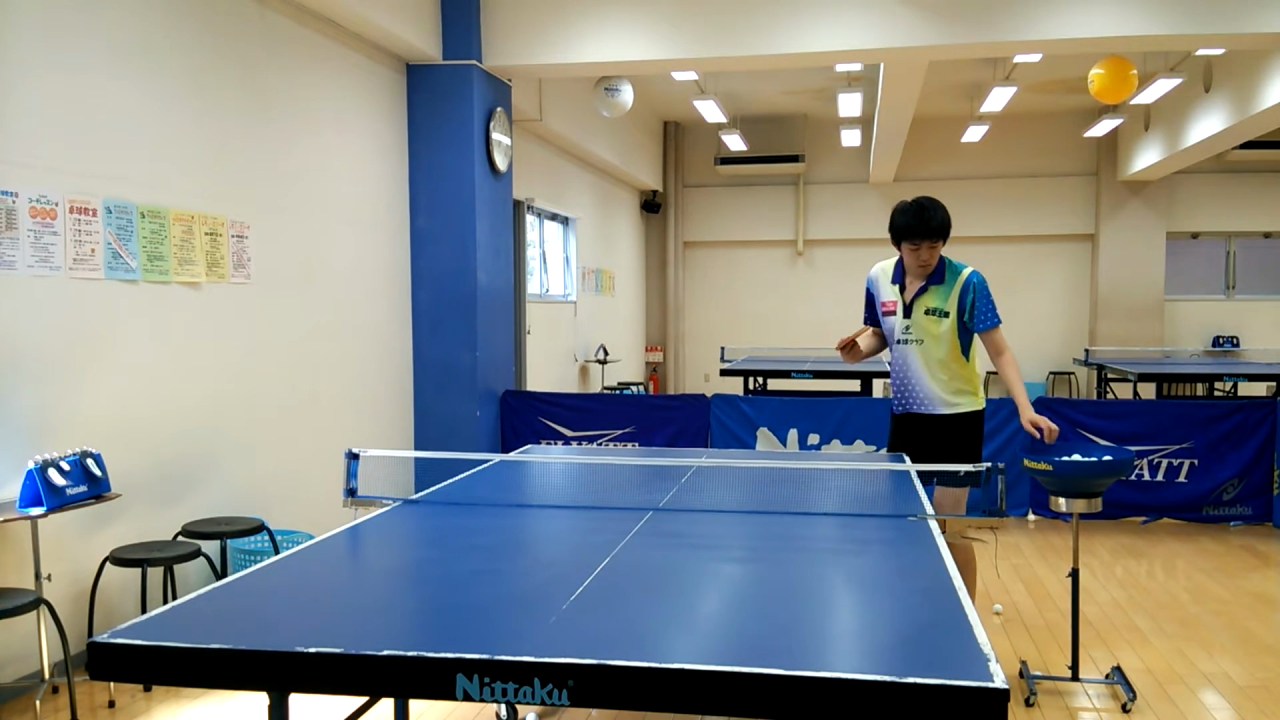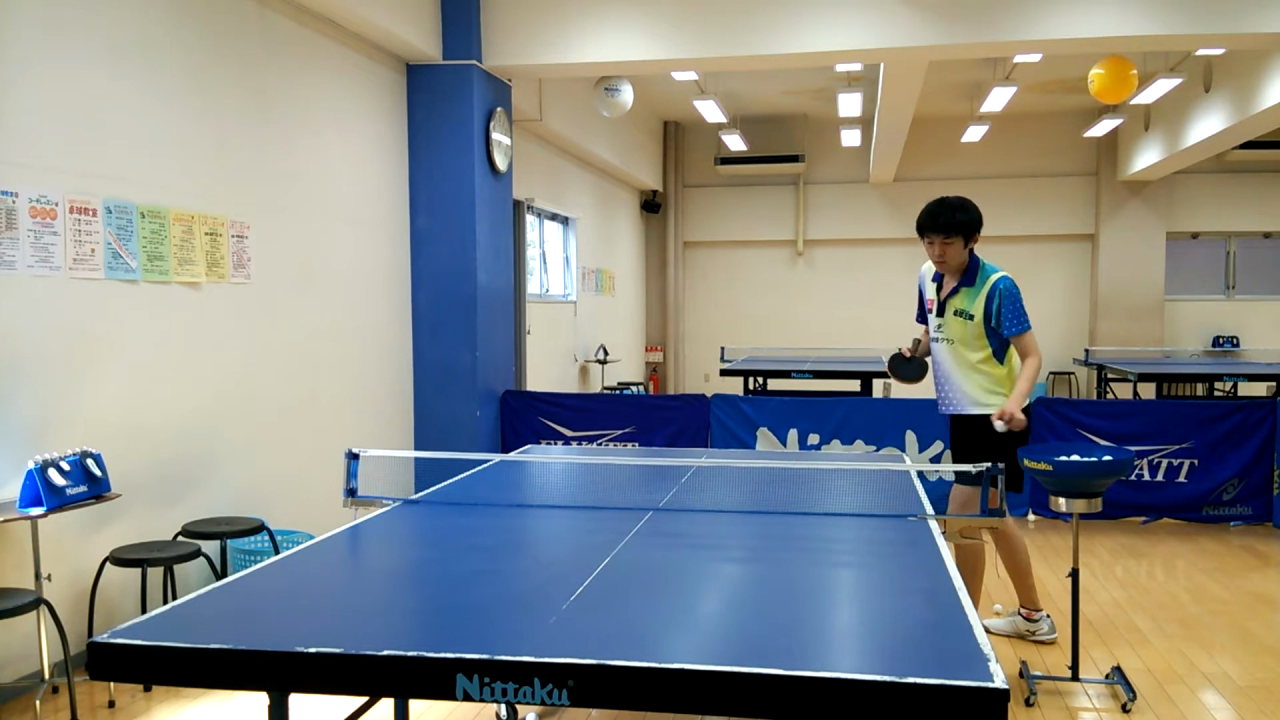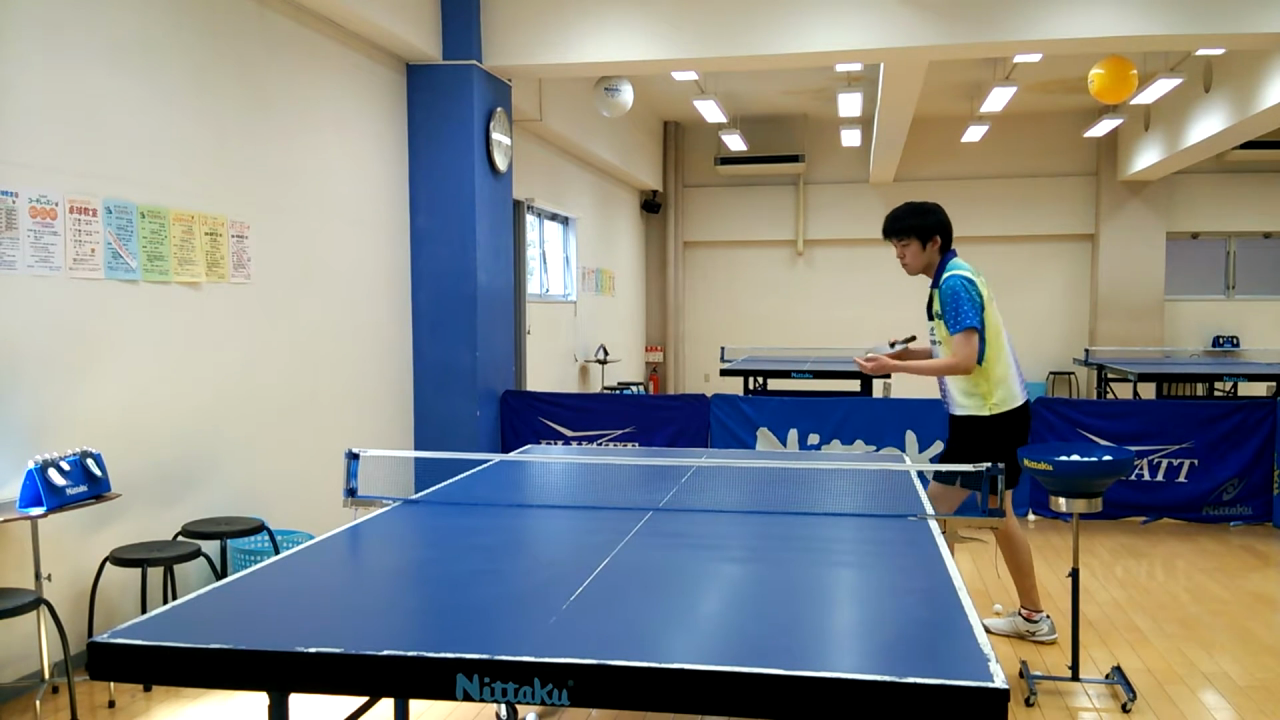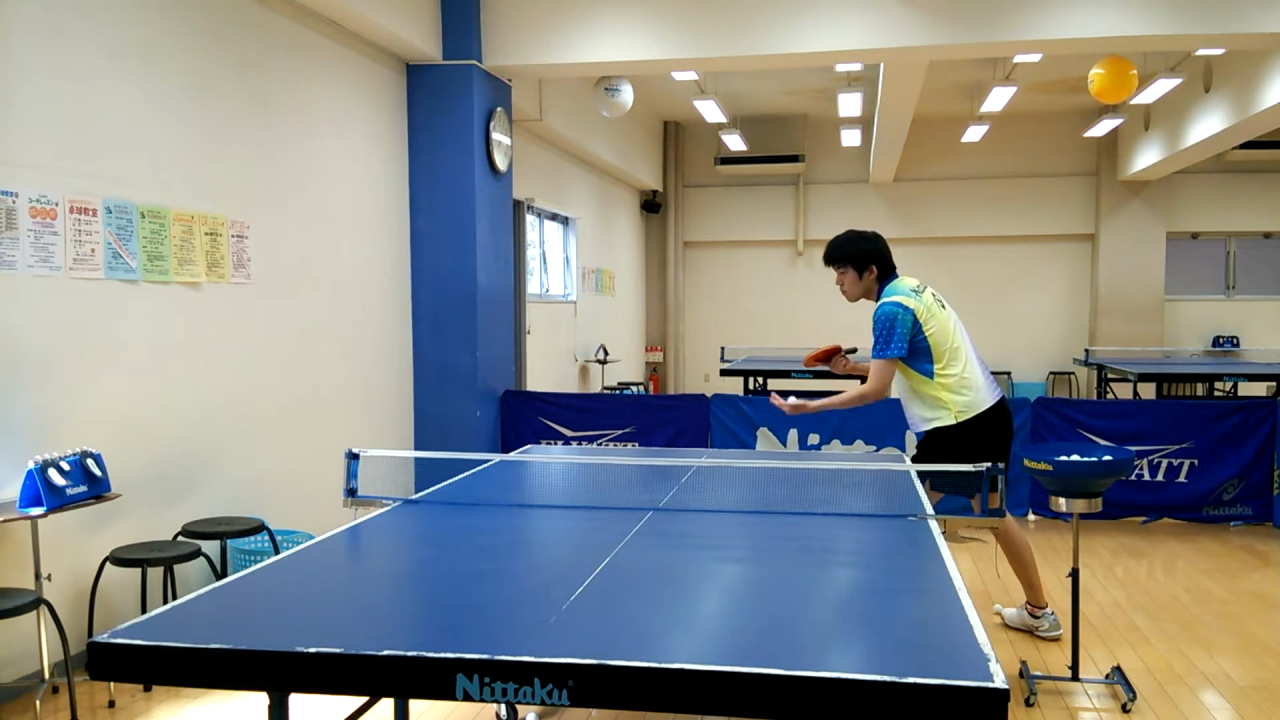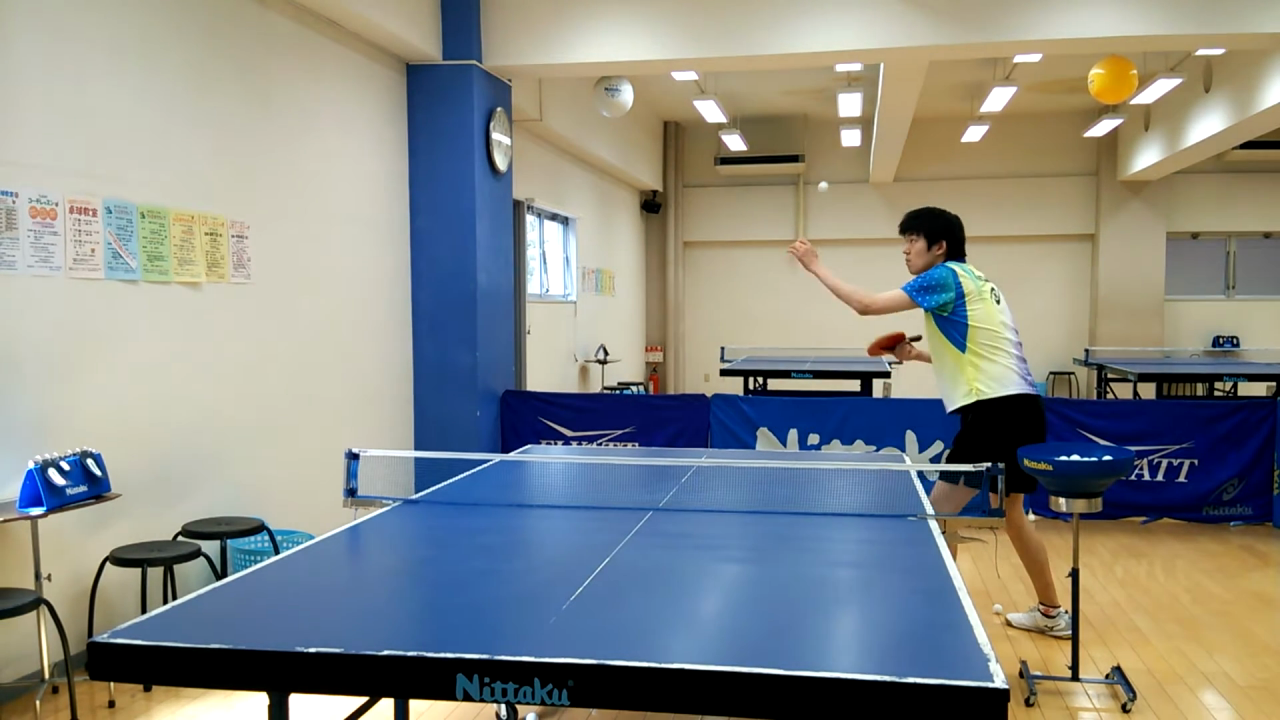
dt=0.5s
person 1, frame 1
left shoulder: (967, 282)
right shoulder: (878, 278)
left elbow: (1000, 352)
left wrist: (1025, 408)
right wrist: (858, 350)
left hip: (956, 417)
right hip: (906, 414)
left knee: (948, 524)
person 1, frame 2
left shoulder: (997, 286)
right shoulder: (927, 278)
left elbow: (1029, 357)
left wrist: (1015, 401)
right wrist: (915, 352)
left hip: (994, 418)
right hip: (963, 415)
left knee: (962, 520)
right ankle: (1033, 616)
person 1, frame 3
left shoulder: (954, 283)
right shoulder: (950, 279)
left elbow: (966, 361)
left wrist: (899, 367)
right wrist: (912, 353)
left hip: (985, 417)
right hip: (998, 412)
left knee: (931, 516)
right knee: (1000, 514)
right ankle: (1033, 616)
person 1, frame 4
left shoulder: (891, 309)
right shoulder: (910, 290)
left elbow: (875, 391)
left wrist: (809, 407)
right wrist: (856, 367)
left hip: (961, 426)
right hip: (990, 414)
right knee: (994, 513)
right ankle: (1040, 612)
person 1, frame 5
left shoulder: (946, 276)
right shoulder: (975, 281)
left elbow: (869, 304)
left wrist: (816, 267)
right wrist: (921, 355)
left hip: (994, 413)
right hip: (1023, 408)
left knee: (938, 513)
right knee: (1012, 513)
right ankle: (1052, 613)
